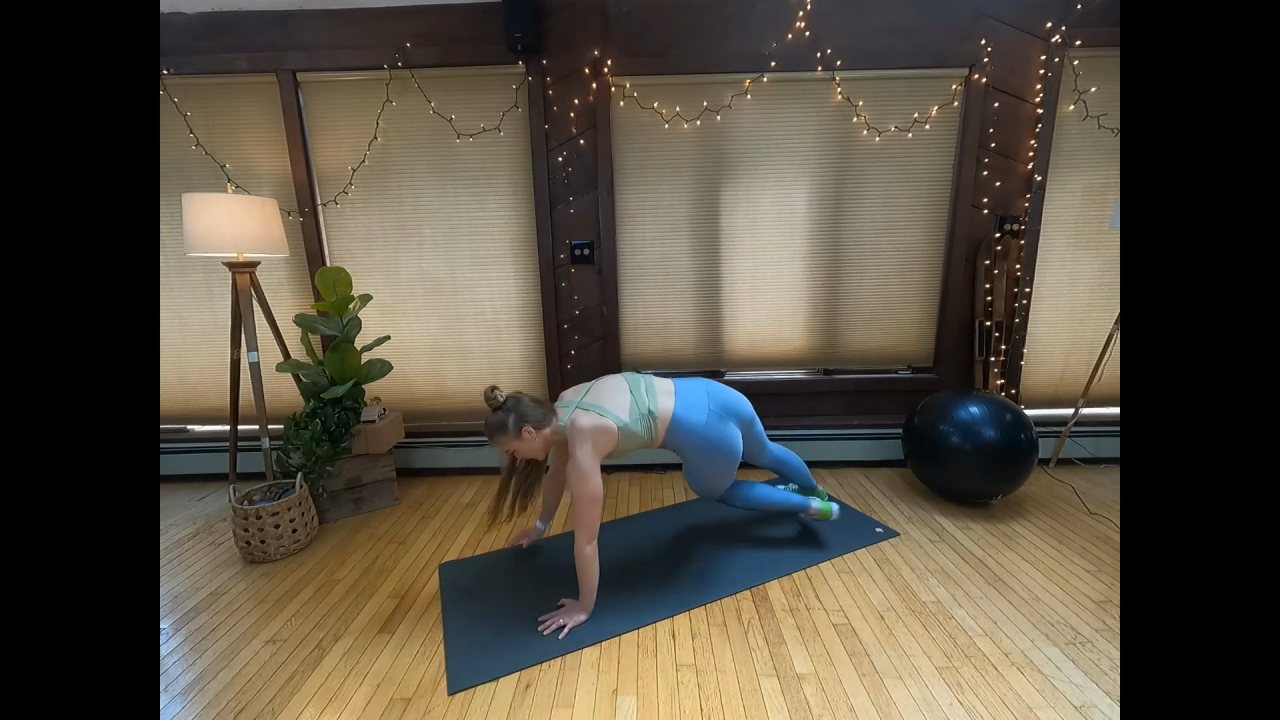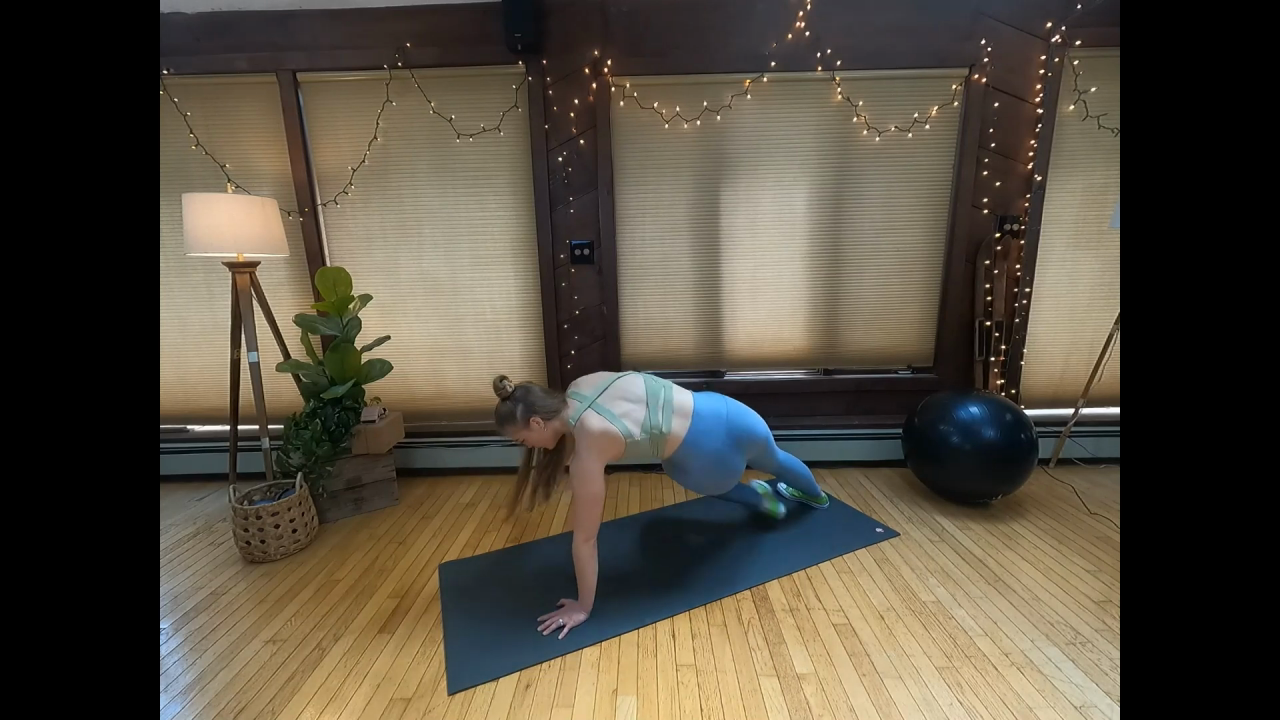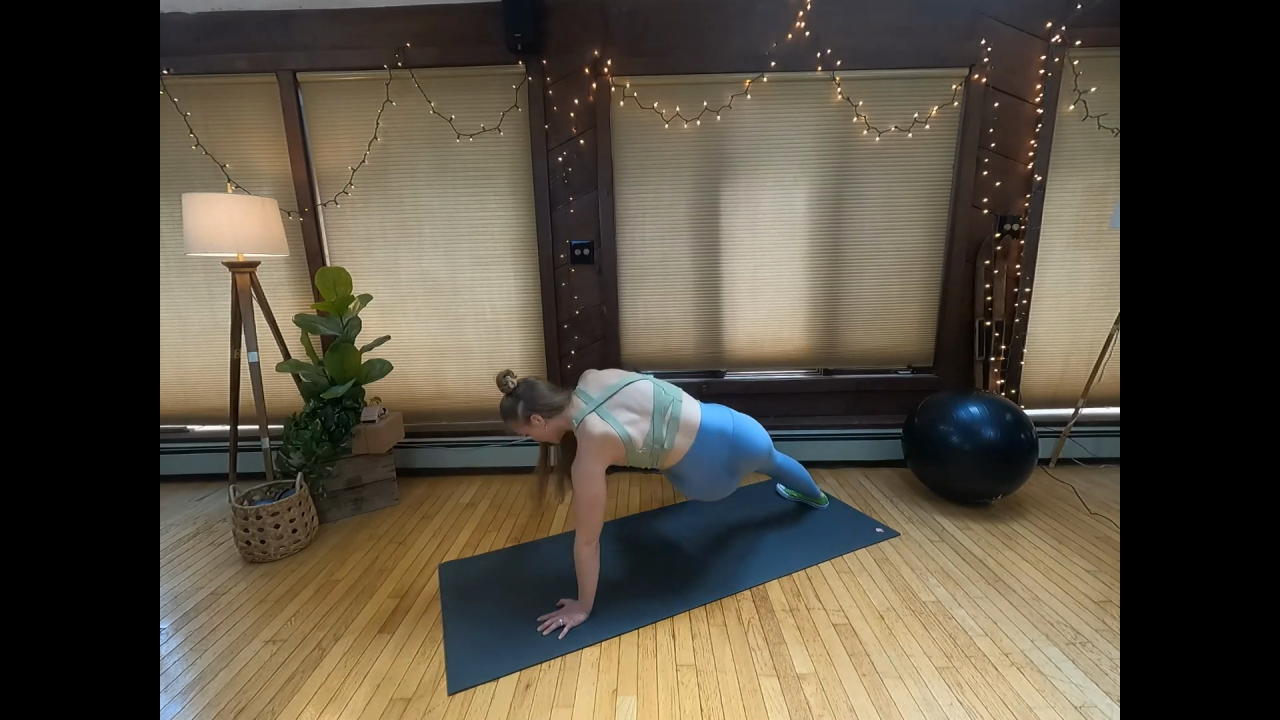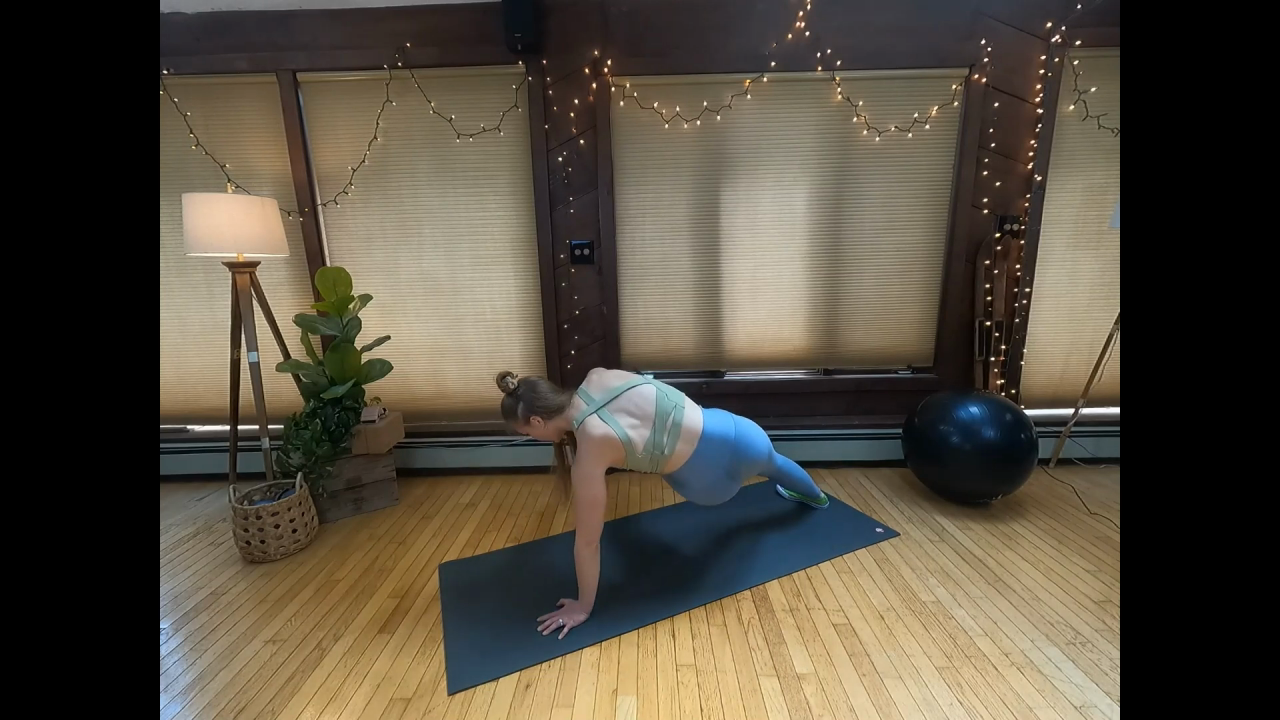
dt=0.1s
person 1, frame 1
left shoulder: (581, 447)
right shoulder: (562, 403)
left elbow: (586, 538)
right elbow: (557, 469)
left wrist: (584, 607)
right wrist: (541, 524)
left hip: (706, 434)
right hip: (711, 396)
left knee: (710, 490)
right knee: (760, 452)
left ankle: (809, 506)
right ankle: (814, 490)
person 1, frame 2
left shoulder: (590, 446)
right shoulder: (580, 387)
left elbow: (585, 538)
left wrist: (583, 607)
left hip: (714, 452)
right hip: (730, 413)
right knee: (770, 460)
left ankle: (759, 498)
right ankle: (816, 495)
person 1, frame 3
left shoulder: (591, 447)
right shoulder: (593, 378)
left elbow: (587, 540)
left wrist: (582, 608)
left hip: (710, 477)
right hip: (741, 430)
right knee: (768, 461)
right ankle: (815, 497)
person 1, frame 4
left shoulder: (590, 450)
right shoulder: (598, 377)
left elbow: (587, 541)
left wrist: (583, 608)
left hip: (710, 481)
right hip: (742, 435)
right knee: (767, 462)
right ankle: (816, 497)
